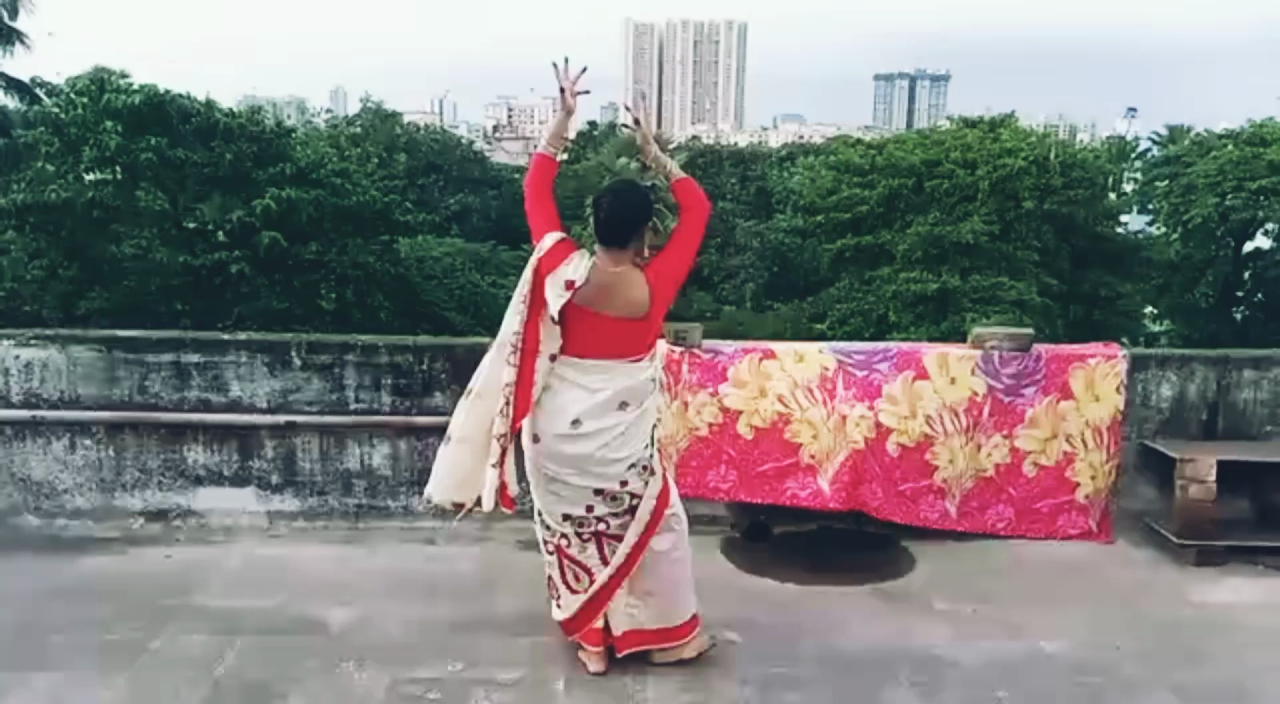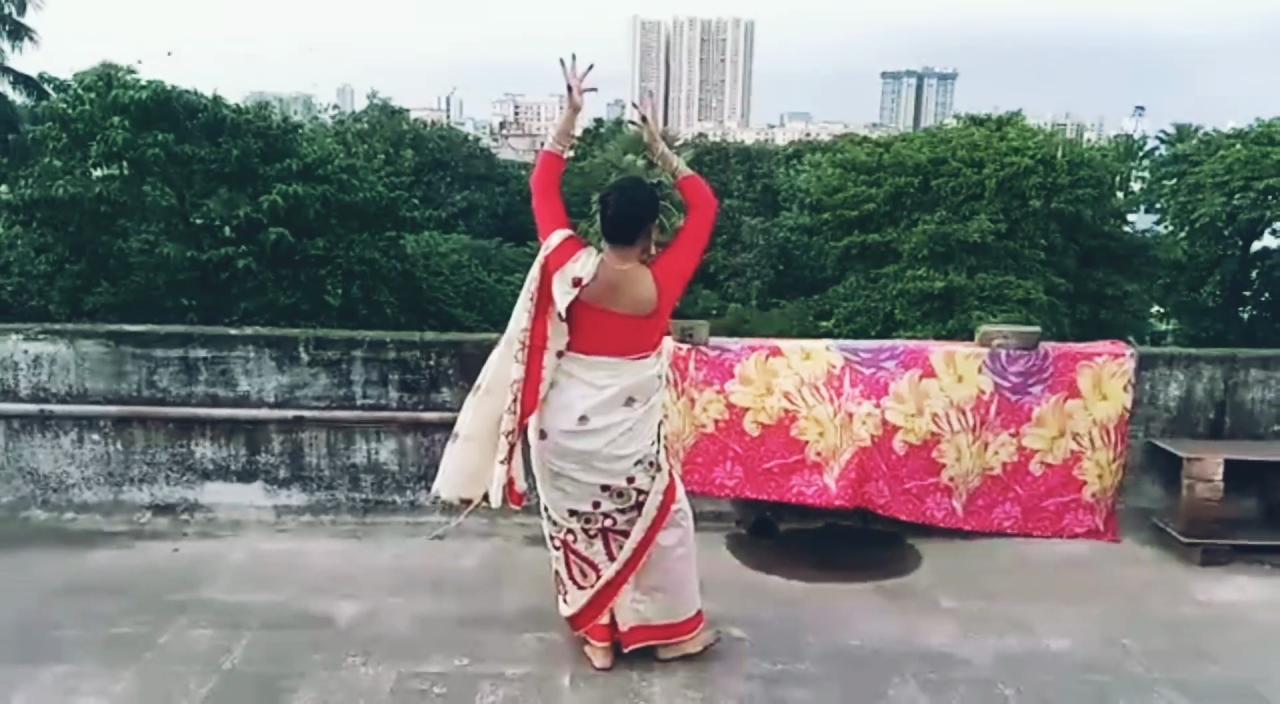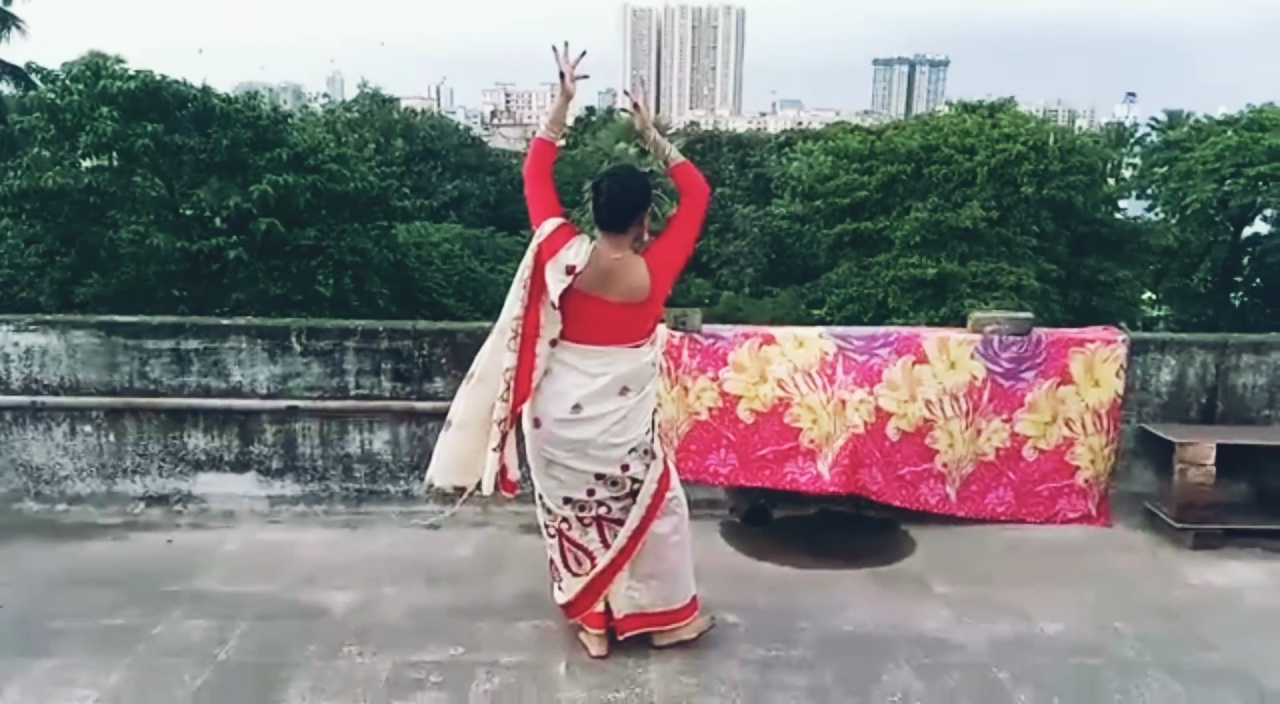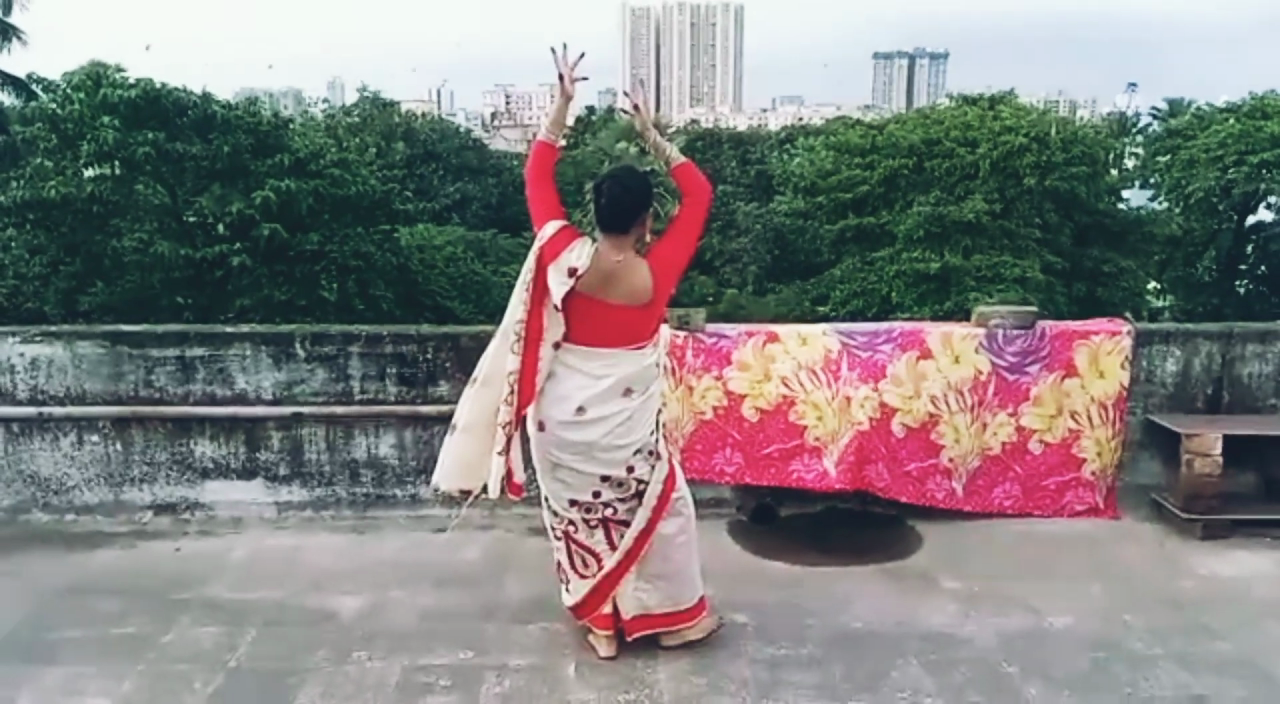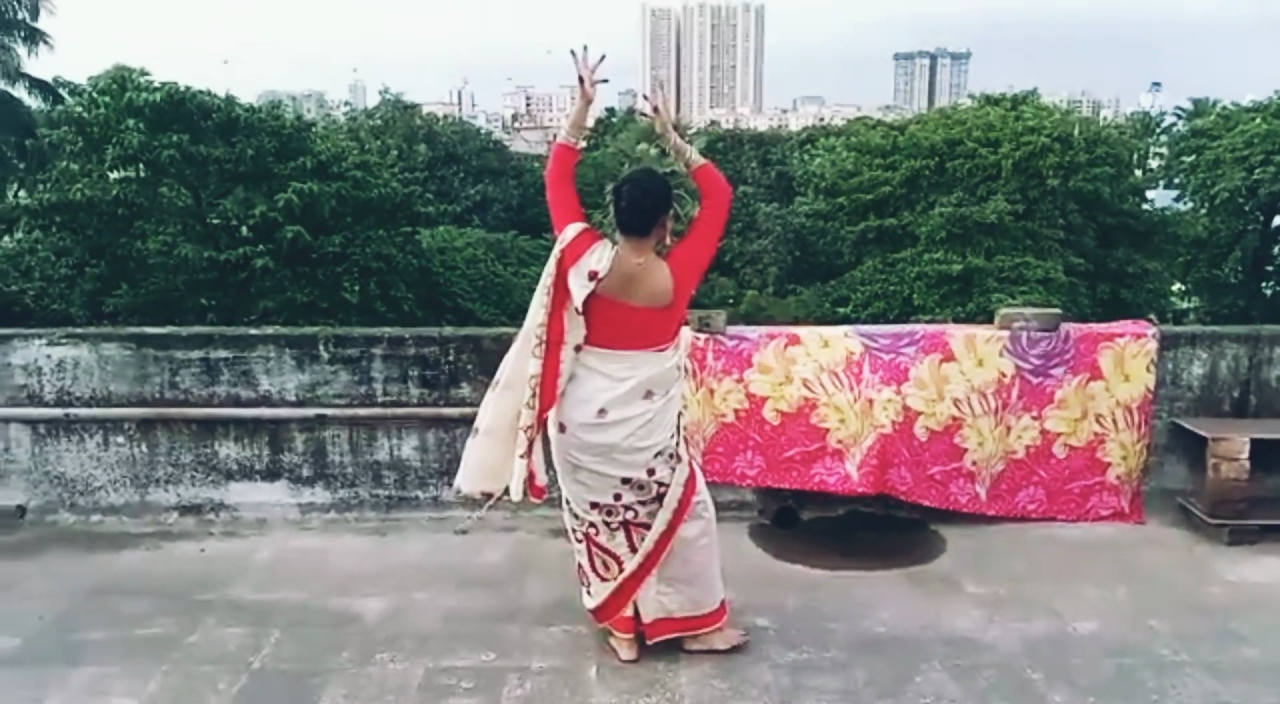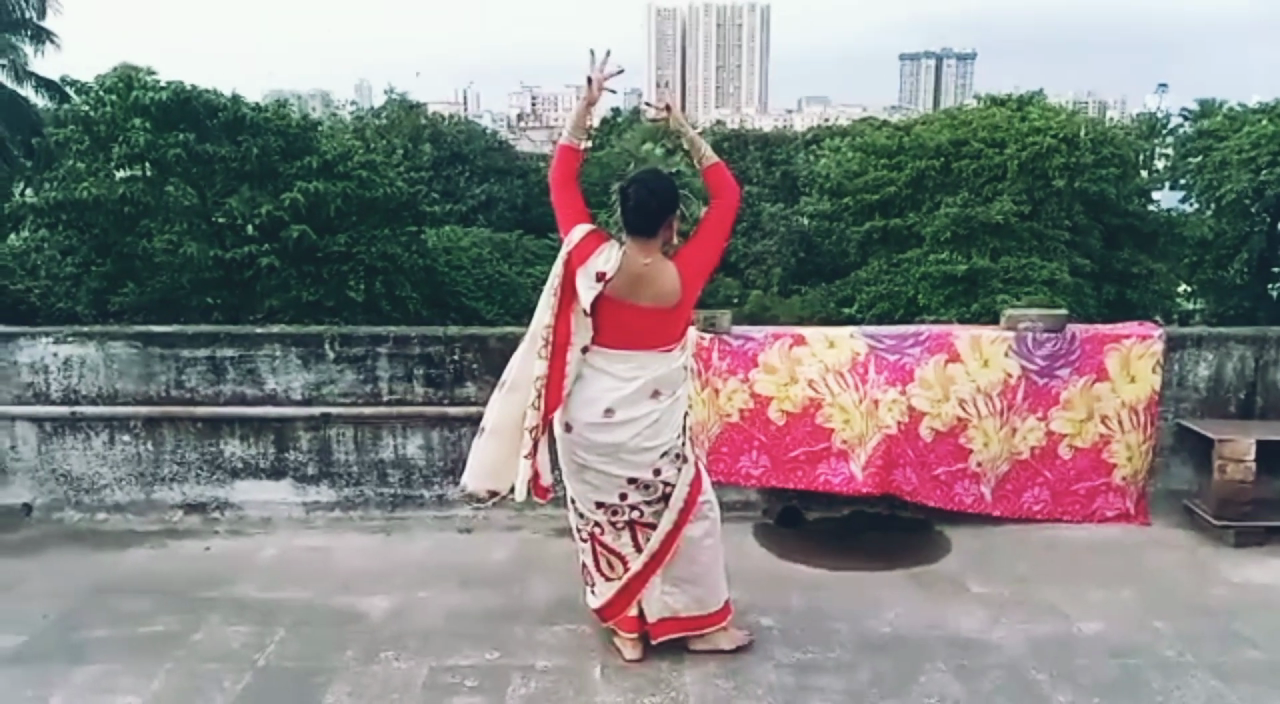
dt=0.4s
person 1, frame 1
left shoulder: (563, 271)
right shoulder: (654, 287)
left elbow: (536, 189)
right elbow: (697, 207)
left wrist: (564, 117)
right wrist: (651, 148)
left hip: (557, 433)
right hip: (621, 440)
left knee: (570, 532)
right knee: (655, 526)
left ankle: (591, 639)
right ankle: (667, 634)
person 1, frame 2
left shoulder: (571, 269)
right shoulder: (661, 284)
left elbow: (544, 186)
right elbow: (704, 205)
left wrist: (571, 115)
right wrist: (659, 146)
left hip: (564, 430)
right hip: (628, 437)
left knee: (576, 528)
right knee: (662, 521)
left ankle: (597, 634)
right ankle: (671, 628)
person 1, frame 3
left shoulder: (564, 256)
right shoulder: (654, 272)
left elbow: (536, 173)
right elbow: (697, 193)
left wrist: (564, 100)
right wrist: (650, 133)
left hip: (557, 419)
right hip: (621, 426)
left knee: (571, 516)
right knee: (657, 509)
left ankle: (592, 622)
right ankle: (667, 616)
person 1, frame 4
left shoulder: (565, 258)
right shoulder: (656, 274)
left elbow: (538, 176)
right elbow: (699, 193)
left wrist: (563, 102)
right wrist: (651, 134)
left hip: (563, 420)
right hip: (627, 426)
left knee: (579, 519)
right knee: (664, 510)
left ankle: (601, 625)
right ankle: (676, 617)
person 1, frame 5
left shoulder: (585, 260)
right shoulder: (676, 276)
left elbow: (557, 180)
right elbow: (718, 195)
left wrist: (583, 104)
right wrist: (670, 135)
left hip: (583, 423)
right hip: (646, 428)
left knee: (599, 522)
right knee: (683, 515)
left ankle: (622, 628)
right ankle: (697, 623)
person 1, frame 6
left shoulder: (592, 261)
right shoulder: (683, 276)
left elbow: (561, 180)
right elbow: (727, 195)
left wrist: (586, 104)
right wrist: (685, 131)
left hip: (589, 423)
right hip: (653, 428)
left knee: (604, 521)
right knee: (689, 514)
left ankle: (626, 626)
right ankle: (701, 622)
